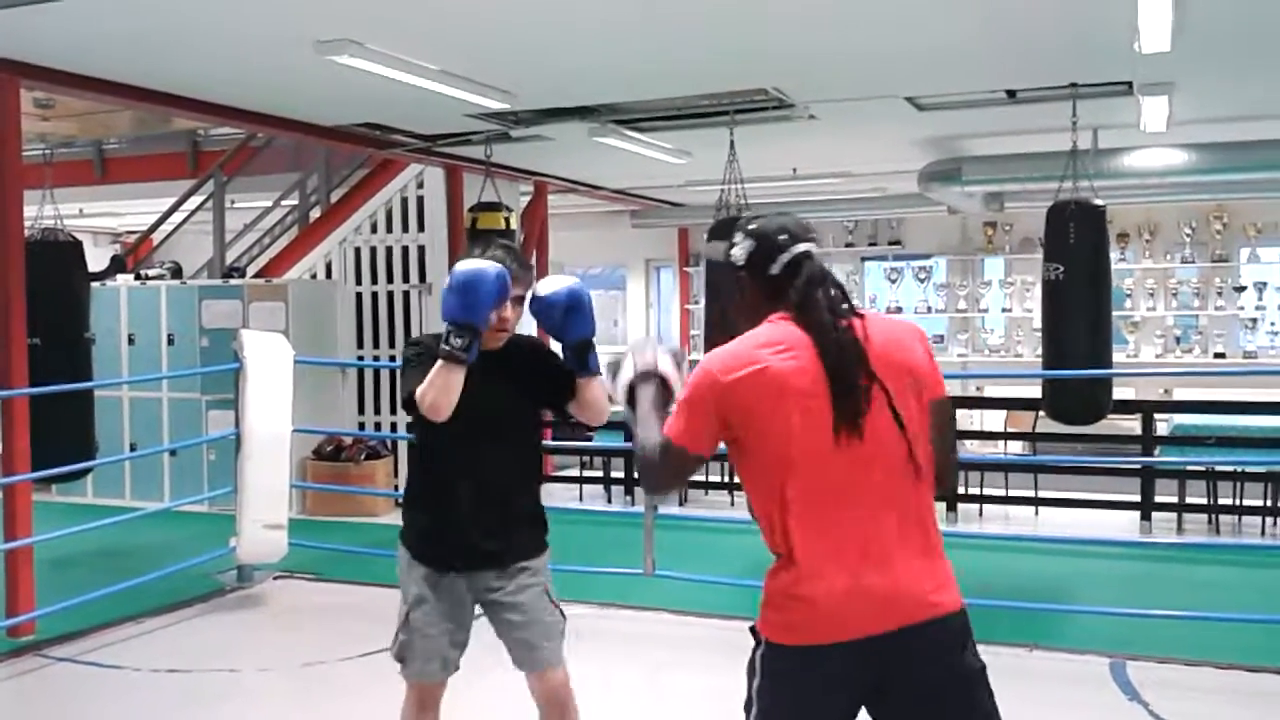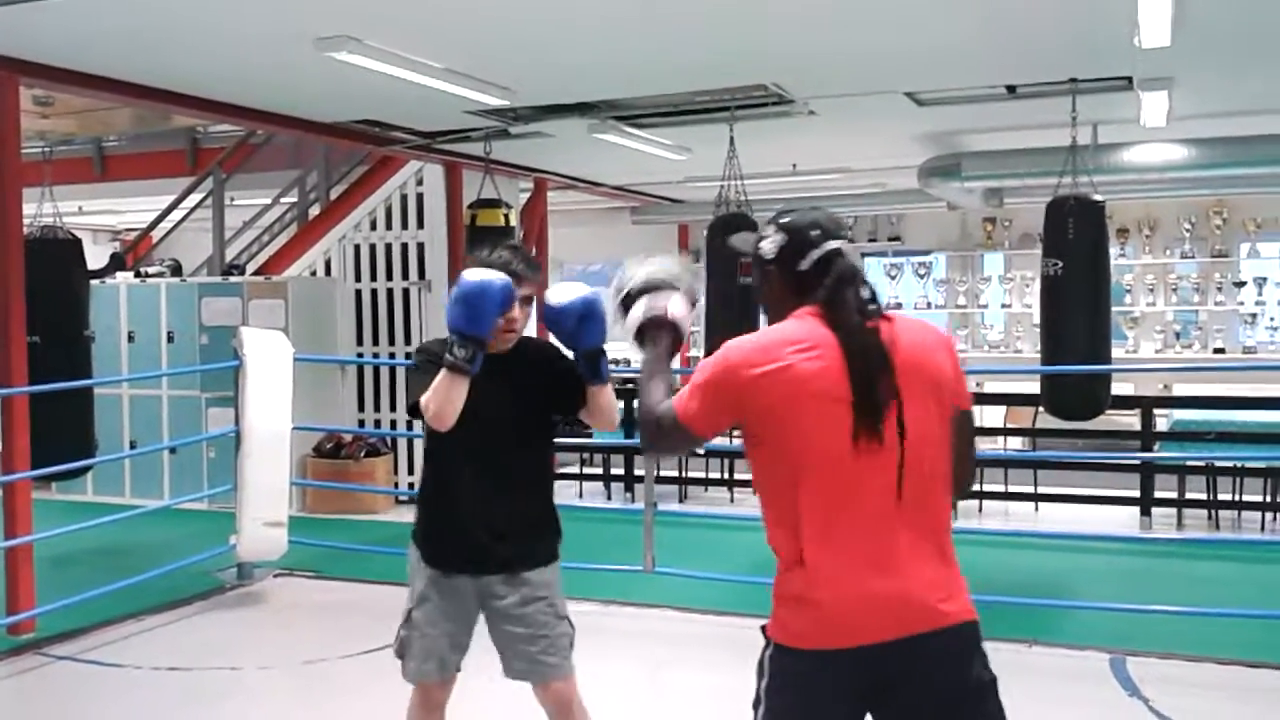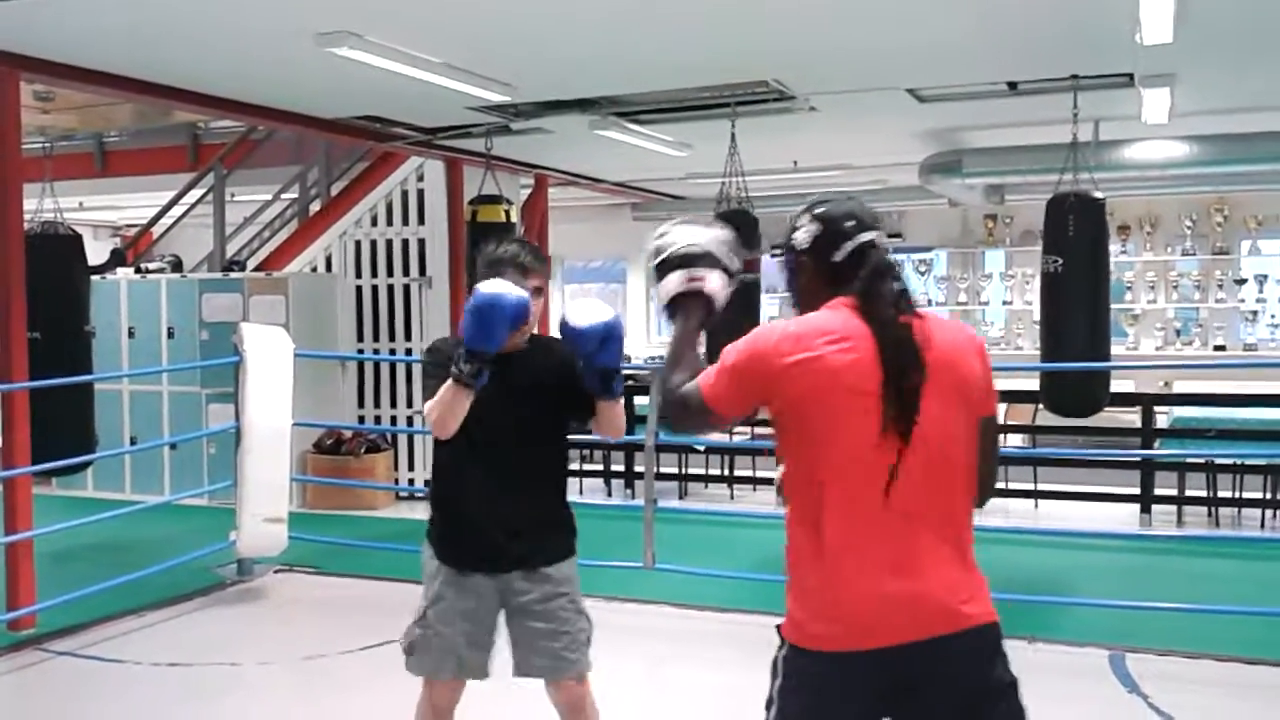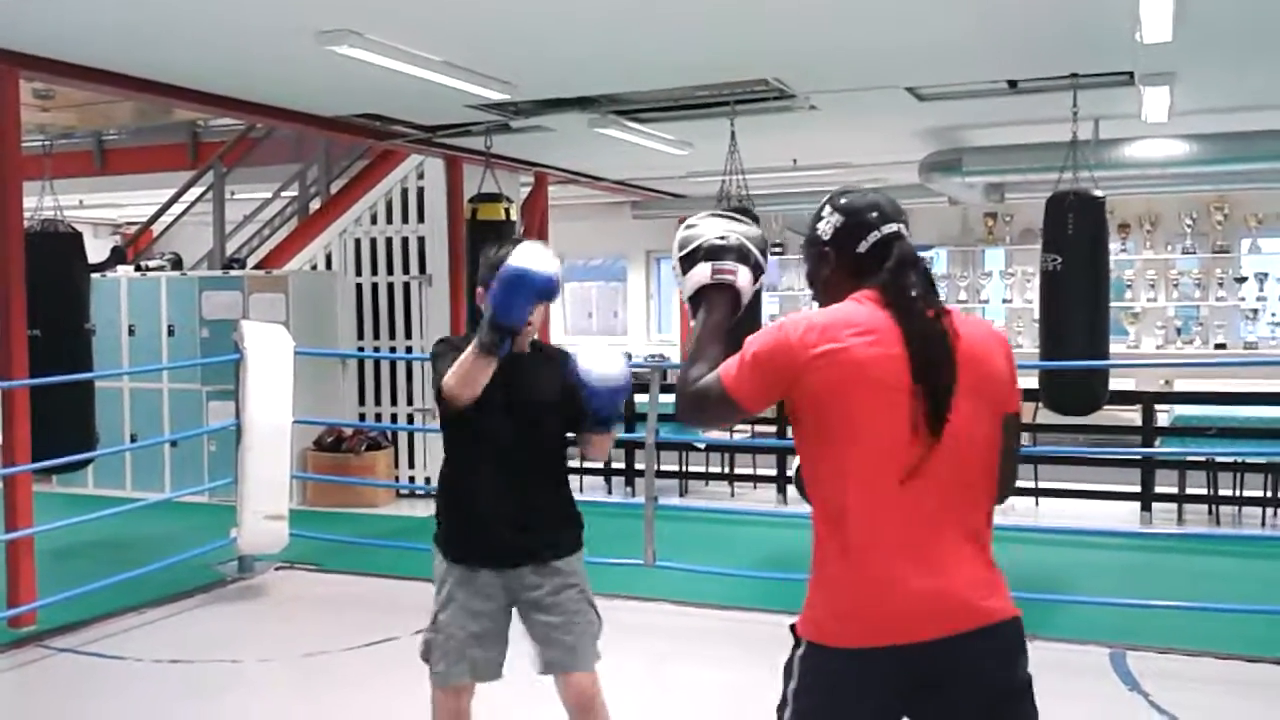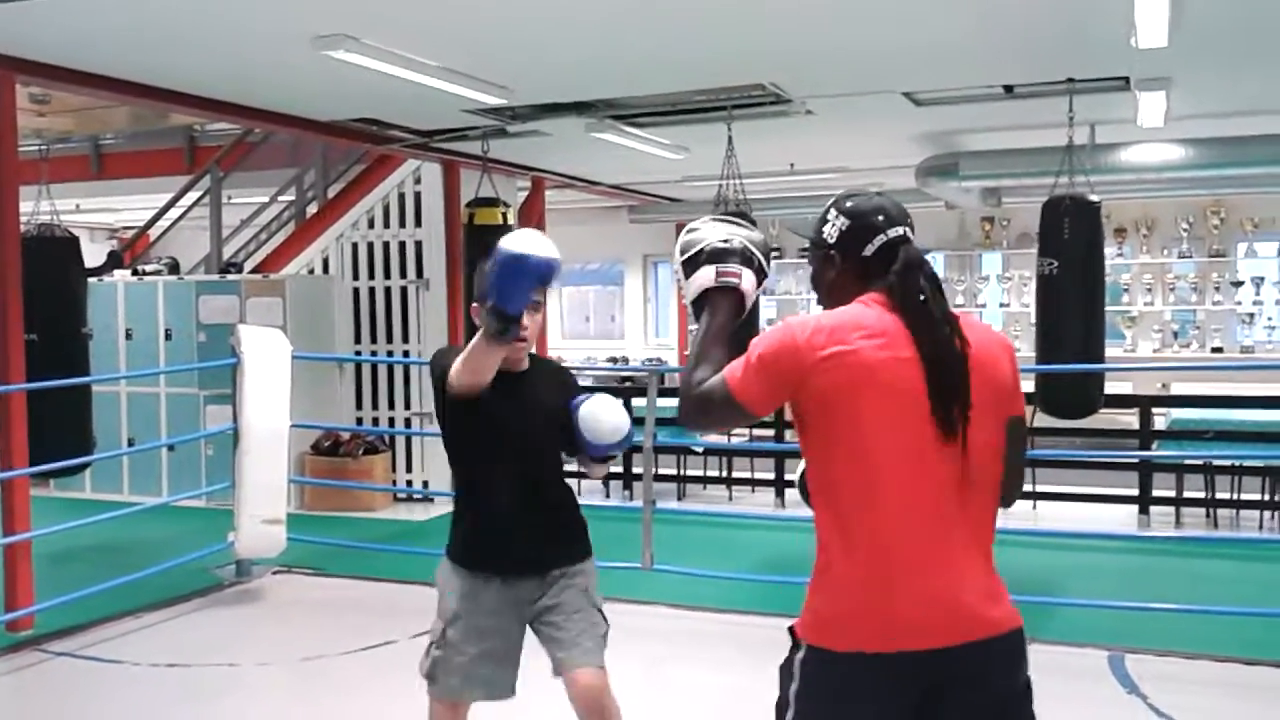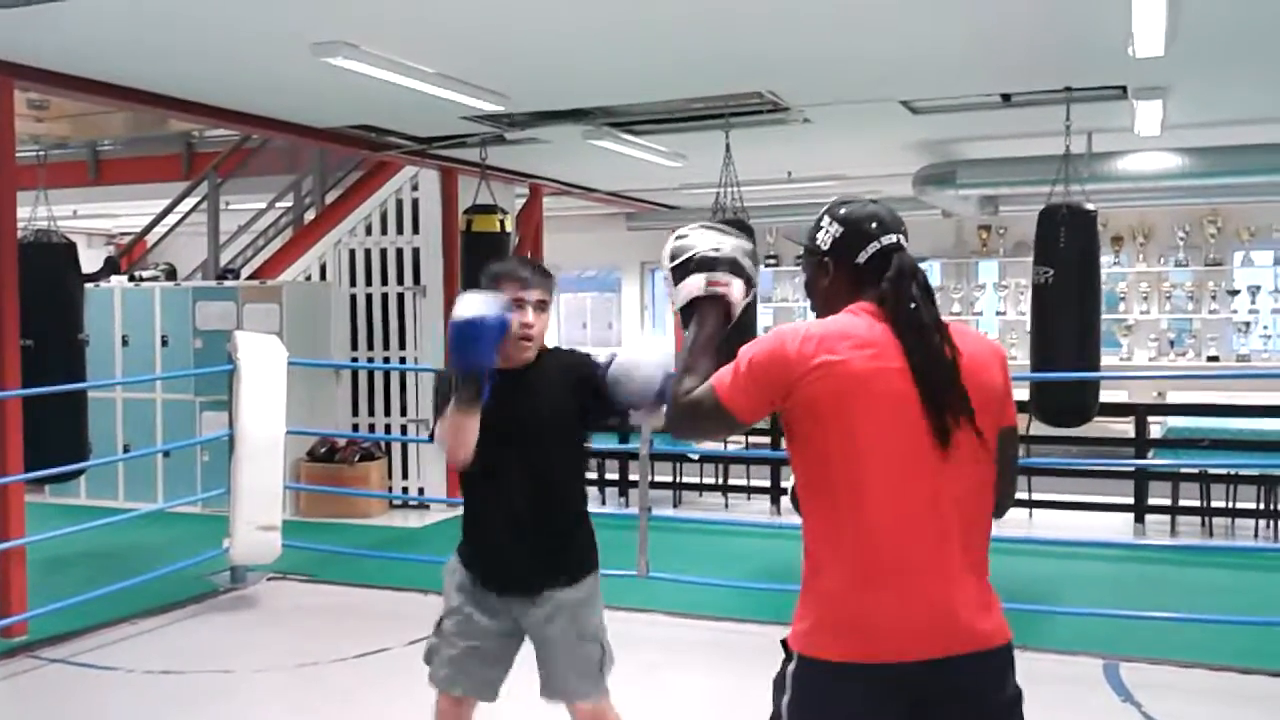
dt=0.1s
person 1, frame 1
left shoulder: (729, 370)
right shoulder: (906, 339)
left elbow: (657, 475)
right elbow: (942, 474)
left wrist: (645, 396)
left hip: (809, 631)
right hip: (927, 617)
person 1, frame 2
left shoulder: (747, 363)
right shoulder: (931, 344)
left elbow: (658, 433)
right elbow: (959, 481)
left wrist: (656, 336)
left hip: (818, 634)
right hip: (938, 623)
person 1, frame 3
left shoulder: (777, 350)
right shoulder: (963, 346)
left elbow: (676, 411)
right elbow: (980, 487)
left wrist: (689, 307)
left hip: (834, 636)
right hip: (957, 626)
person 1, frame 4
left shoulder: (800, 341)
right shoulder: (987, 342)
left elbow: (694, 405)
right elbow: (1000, 485)
left wrist: (714, 301)
left hip: (852, 632)
right hip: (978, 623)
person 1, frame 5
left shoulder: (806, 343)
right shoulder: (991, 347)
left elbow: (696, 408)
right elbow: (1005, 488)
left wrist: (717, 302)
left hip: (854, 640)
right hip: (981, 634)
person 1, frame 6
left shoulder: (796, 352)
right shoulder: (984, 357)
left elbow: (684, 417)
right elbow: (999, 497)
left wrist: (705, 310)
left hip: (845, 652)
right hip: (971, 644)
person 2, frame 1
left shoulder: (532, 357)
right shoulder: (427, 352)
left elbow: (595, 413)
right elbow: (435, 409)
left wrist: (580, 344)
right wrist: (460, 334)
left hip: (516, 553)
right hip: (434, 553)
person 2, frame 2
left shoulder: (542, 360)
right shoulder: (435, 357)
left elbow: (606, 420)
right elbow: (439, 417)
left wrist: (591, 353)
right wrist: (466, 343)
left hip: (526, 559)
right hip: (444, 556)
person 2, frame 3
left shoulder: (557, 359)
right shoulder: (447, 356)
left elbow: (612, 427)
right elbow: (441, 425)
left wrist: (607, 372)
right wrist: (474, 357)
left hip: (544, 558)
right hip: (461, 557)
person 2, frame 4
left shoulder: (557, 367)
right shoulder: (454, 352)
left elbow: (595, 451)
right elbow: (459, 390)
left wrist: (603, 414)
right wrist: (501, 324)
left hip: (550, 553)
right hip: (469, 555)
person 2, frame 5
left shoulder: (557, 380)
right shoulder: (449, 368)
left elbow: (589, 461)
right elbow: (469, 377)
left wrist: (598, 445)
right wrist: (497, 328)
left hip: (560, 564)
right hip: (478, 570)
person 2, frame 6
left shoulder: (573, 374)
right shoulder: (463, 381)
right elbow: (456, 454)
right wrist: (472, 378)
left hip: (564, 577)
right hip: (481, 577)
